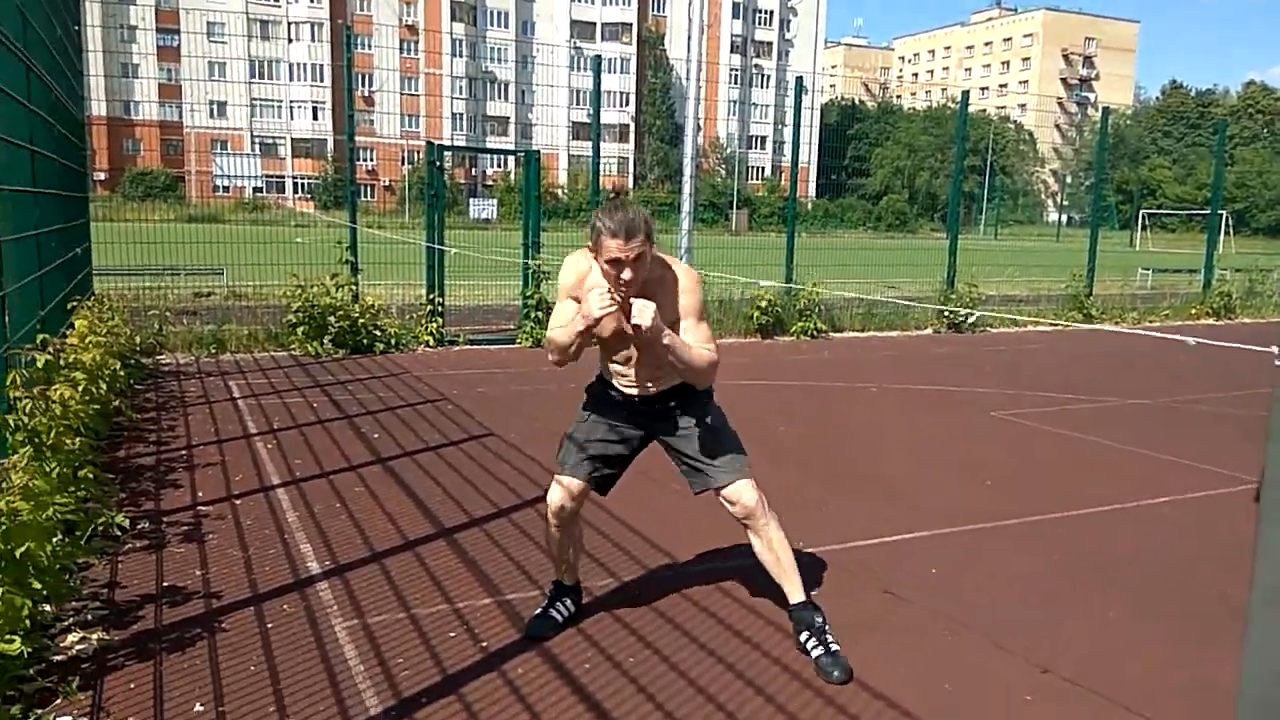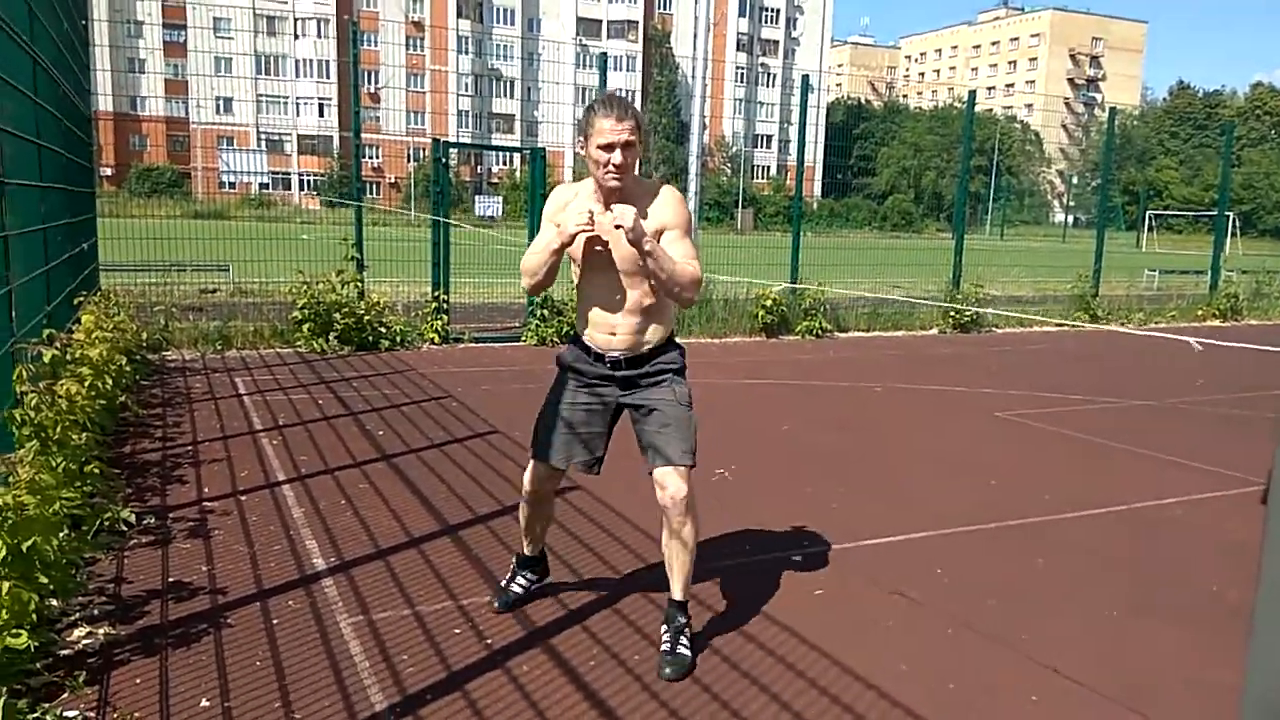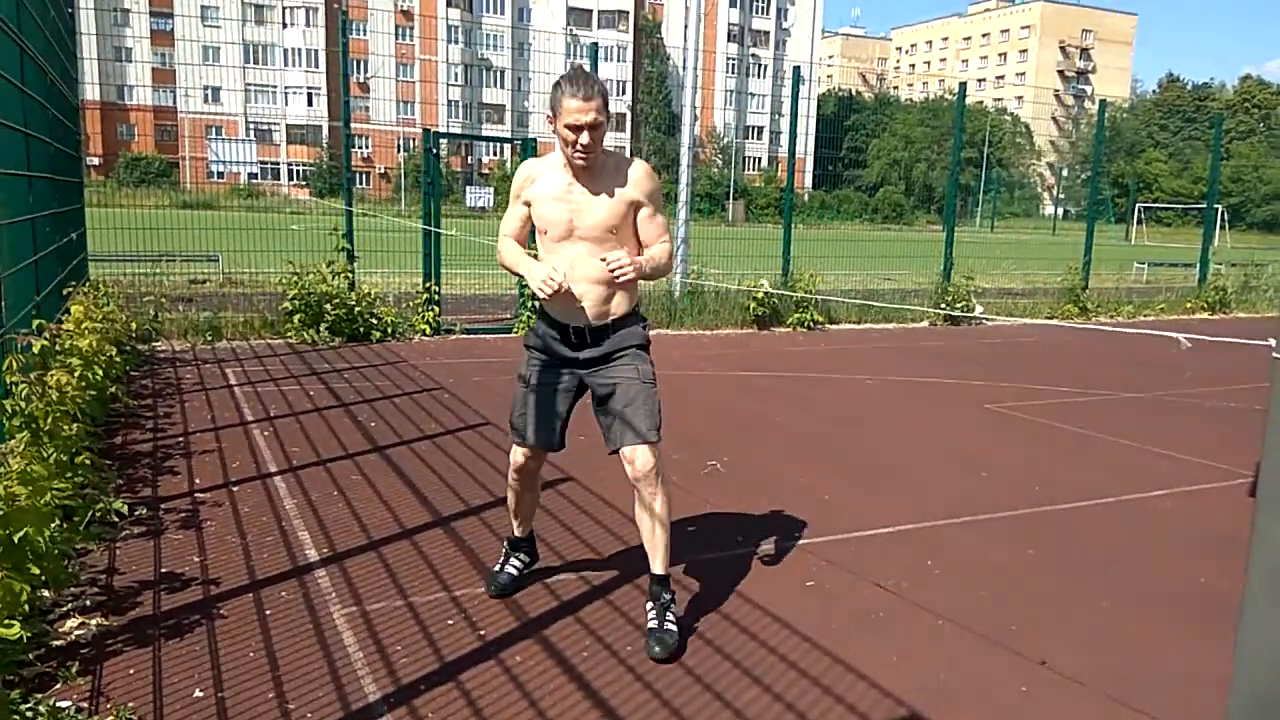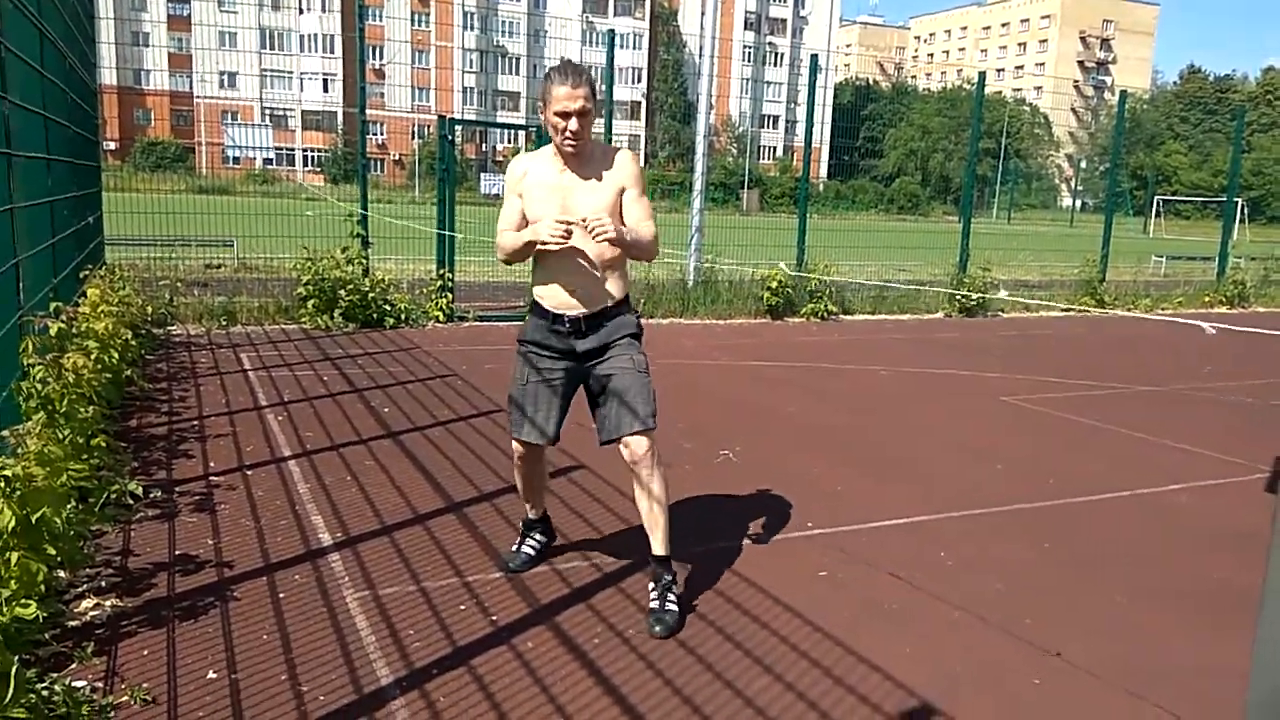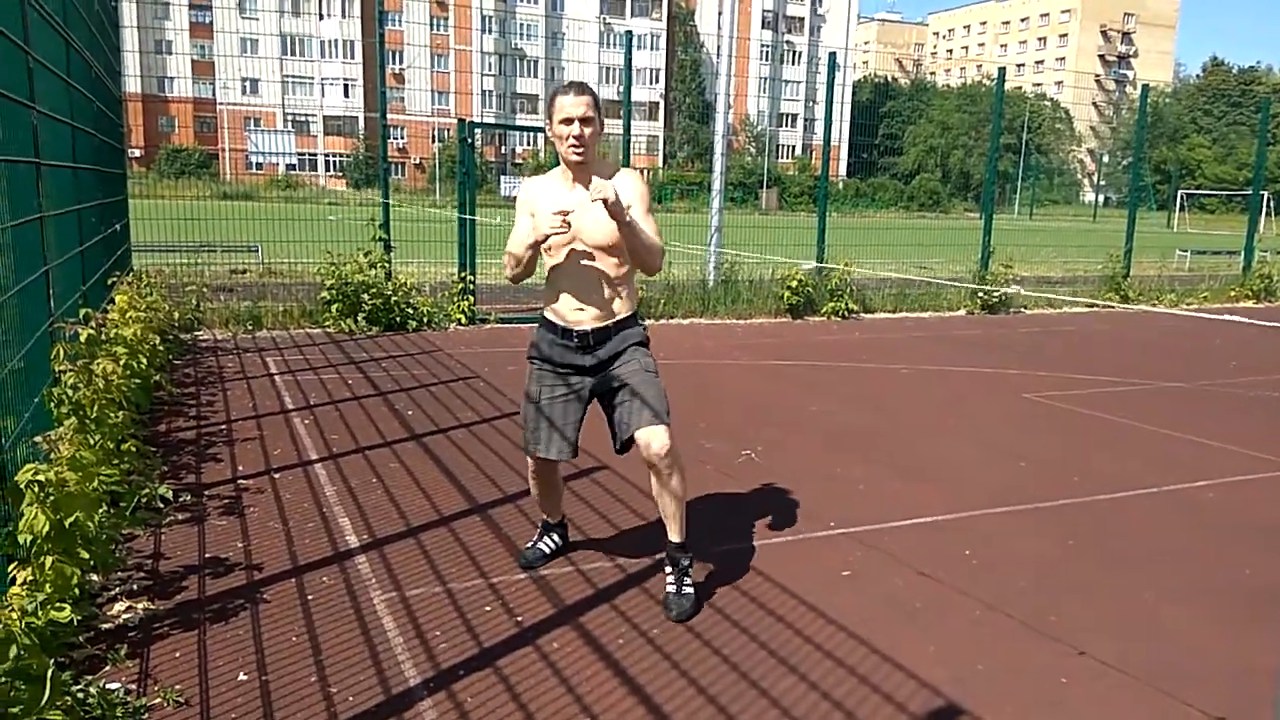
dt=0.3s
person 1, frame 1
left shoulder: (681, 279)
right shoulder: (577, 271)
left elbow: (707, 367)
right elbow: (555, 352)
left wrist: (660, 335)
right wrist: (584, 322)
left hip: (683, 397)
right hip: (615, 400)
left knee: (748, 502)
right knee: (561, 500)
left ankle: (806, 616)
right ankle: (566, 594)
person 1, frame 2
left shoulder: (666, 203)
right shoulder: (564, 201)
left elbow: (690, 291)
right elbow: (529, 281)
left wrist: (642, 246)
right wrist: (561, 236)
left hip: (654, 367)
right hip: (588, 364)
left knee: (675, 491)
right knee: (539, 476)
left ankle: (677, 614)
right ankle: (531, 564)
person 1, frame 3
left shoulder: (636, 176)
right shoulder: (531, 175)
left elbow: (664, 253)
right elbow: (505, 245)
left wrist: (641, 266)
right wrist: (532, 271)
left hip: (619, 341)
right hip: (553, 337)
left knee: (642, 464)
right knee: (523, 458)
left ankle: (661, 594)
right ankle: (521, 546)
person 1, frame 4
left shoulder: (620, 163)
right shoulder: (523, 170)
left elbow: (650, 248)
right elbow: (503, 253)
left wrist: (621, 232)
right wrist: (533, 234)
left hip: (612, 328)
right hip: (546, 331)
left knee: (639, 450)
right knee: (525, 447)
left ankle: (662, 574)
right ankle: (538, 527)
person 1, frame 5
left shoulder: (627, 183)
right shoulder: (533, 191)
left elbow: (652, 263)
right elbow: (512, 271)
left wrist: (623, 219)
right wrist: (535, 237)
left hip: (621, 340)
right hip: (558, 344)
left knee: (659, 447)
right knee: (541, 458)
left ankle: (678, 560)
right ankle: (555, 529)
